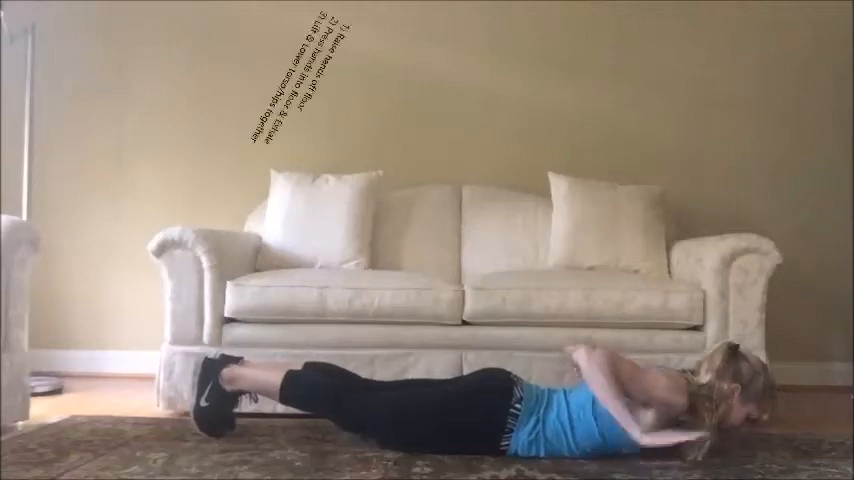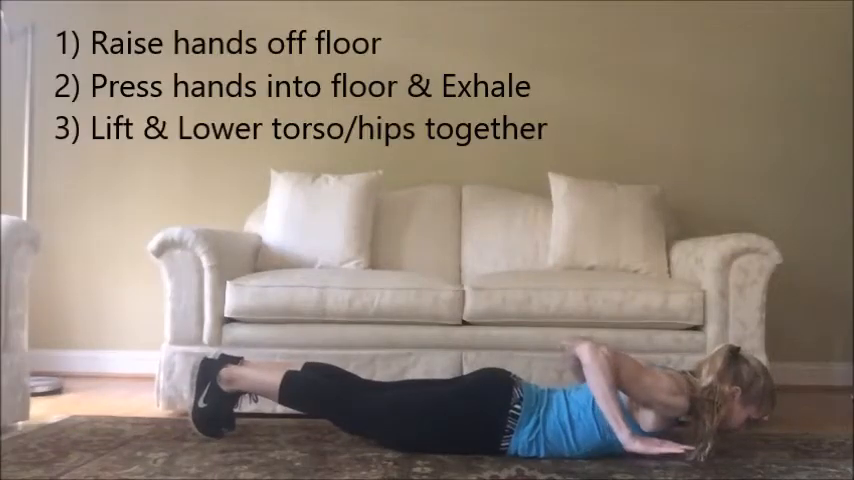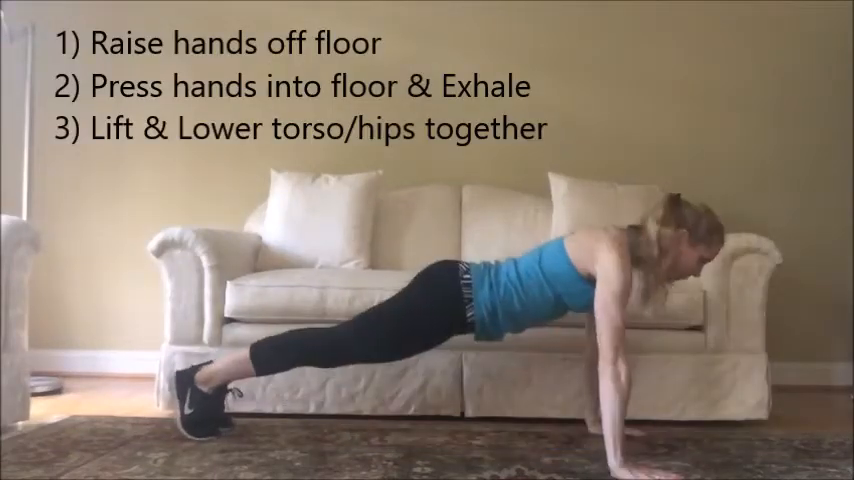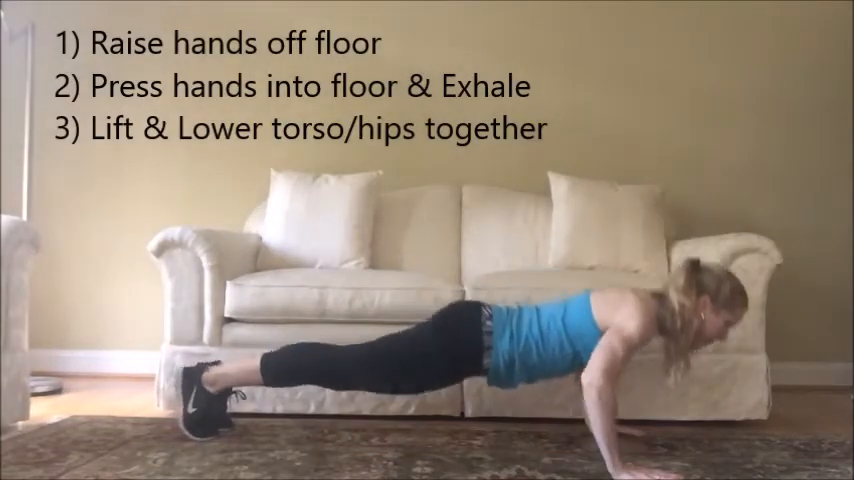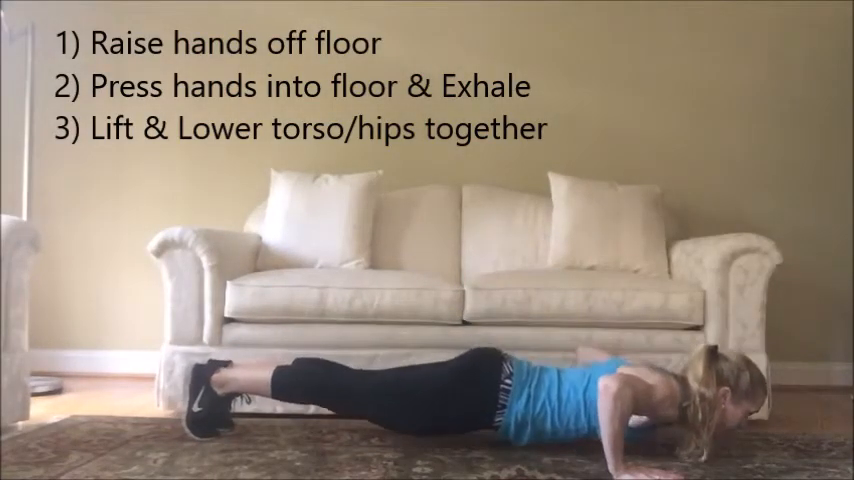
dt=1s
person 1, frame 1
left shoulder: (661, 381)
right shoulder: (672, 396)
left elbow: (580, 351)
right elbow: (589, 352)
right wrist: (639, 432)
left hip: (502, 403)
right hip: (496, 416)
left knee: (363, 393)
right knee: (351, 406)
left ankle: (237, 368)
right ankle: (231, 374)
person 1, frame 2
left shoulder: (668, 385)
right shoulder: (673, 397)
left elbow: (576, 348)
right elbow: (594, 353)
right wrist: (627, 434)
left hip: (505, 404)
right hip: (496, 416)
left knee: (362, 395)
right knee: (355, 406)
left ankle: (234, 369)
right ankle: (228, 375)
person 1, frame 3
left shoulder: (619, 247)
right shoulder: (616, 256)
left elbow: (596, 346)
right elbow: (612, 363)
left wrist: (596, 419)
left hip: (461, 294)
right hip: (454, 297)
left knee: (339, 346)
right knee: (338, 345)
left ankle: (209, 379)
right ankle: (204, 378)
person 1, frame 4
left shoulder: (643, 307)
right shoulder: (641, 315)
left elbow: (589, 367)
right elbow: (594, 381)
left wrist: (604, 422)
left hip: (481, 332)
right hip: (474, 339)
left knee: (346, 366)
right knee: (345, 366)
left ankle: (215, 375)
right ankle: (212, 378)
person 1, frame 5
left shoulder: (660, 382)
right shoulder: (667, 395)
left elbow: (587, 353)
right elbow: (613, 388)
left wrist: (620, 416)
left hip: (497, 380)
right hip: (490, 392)
left knee: (355, 387)
right knee: (352, 391)
left ankle: (225, 374)
right ankle: (220, 380)
